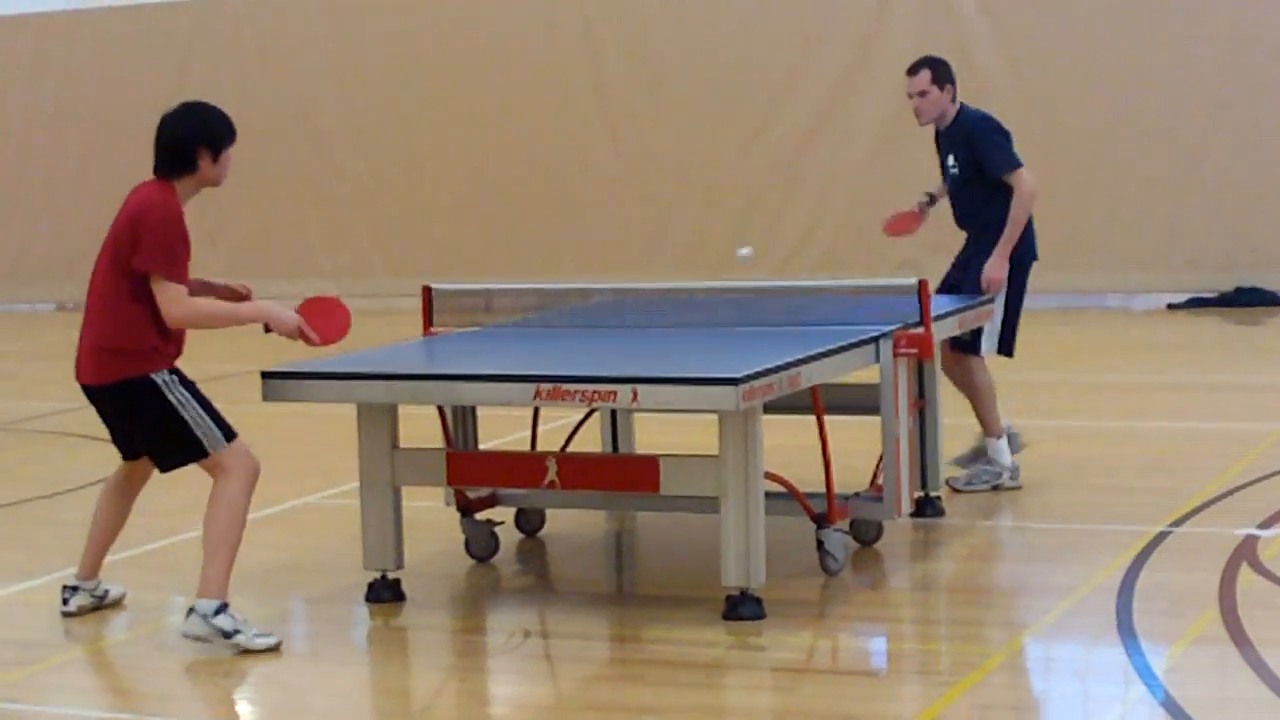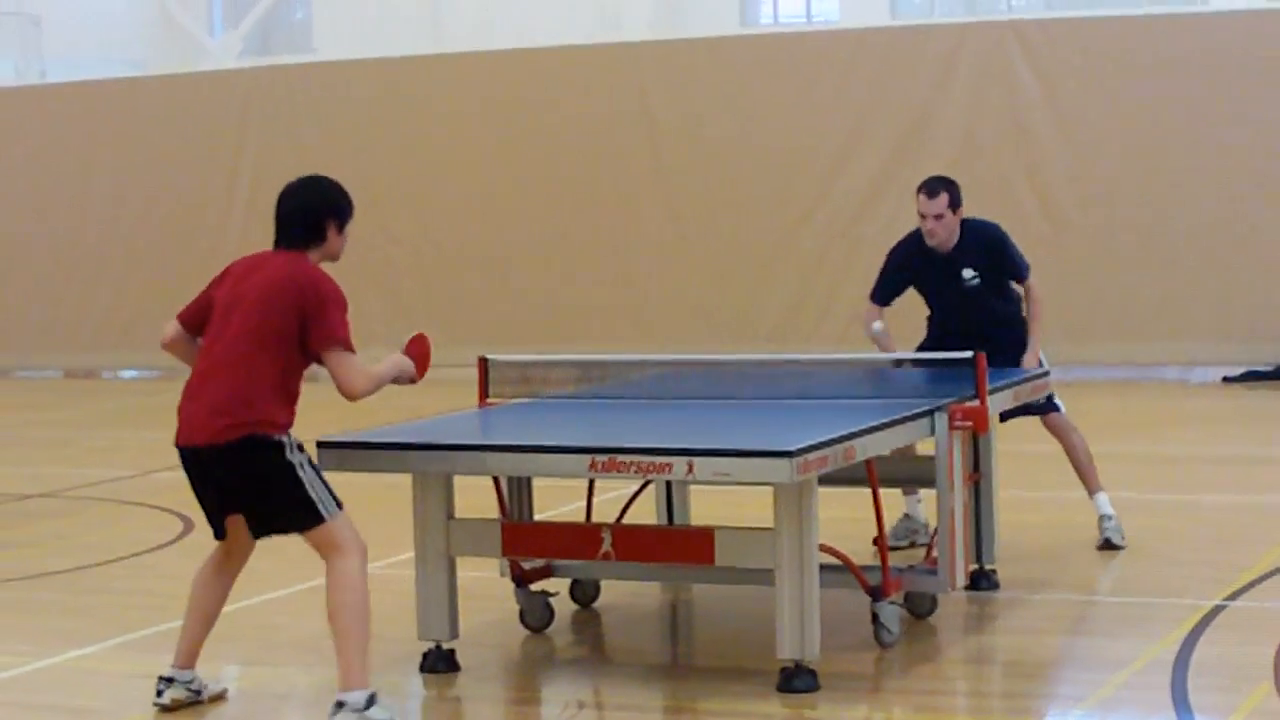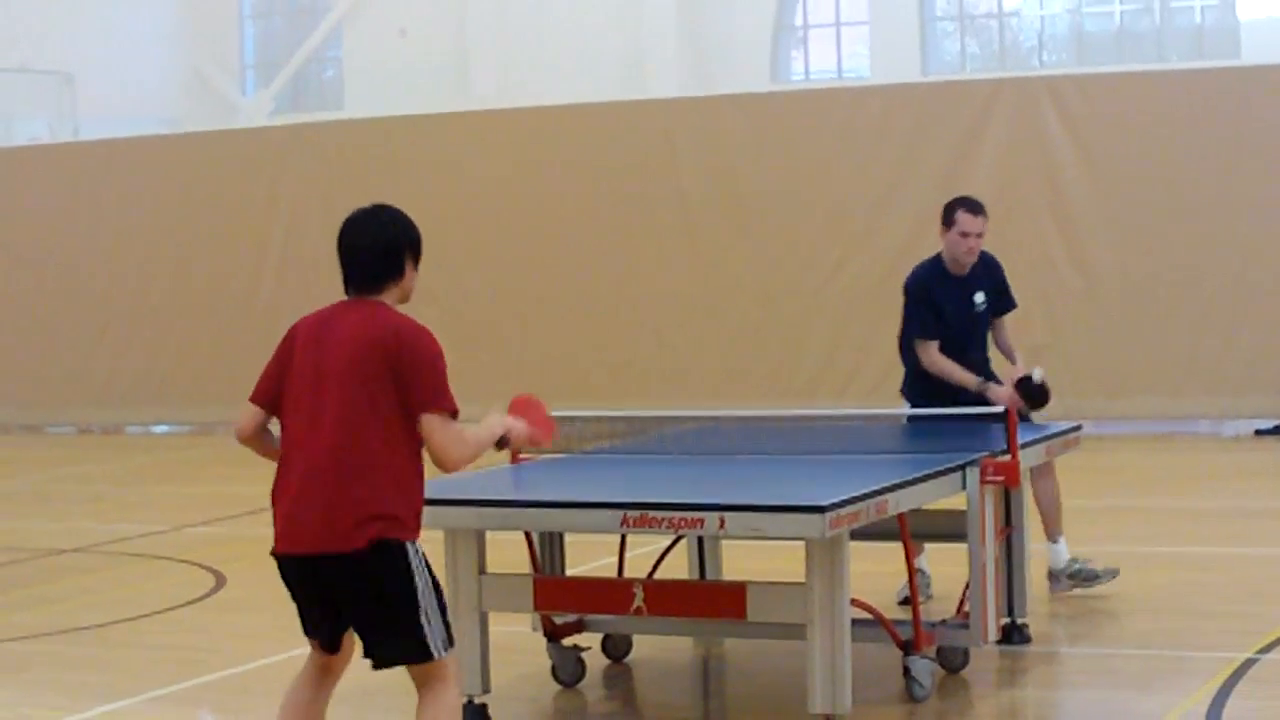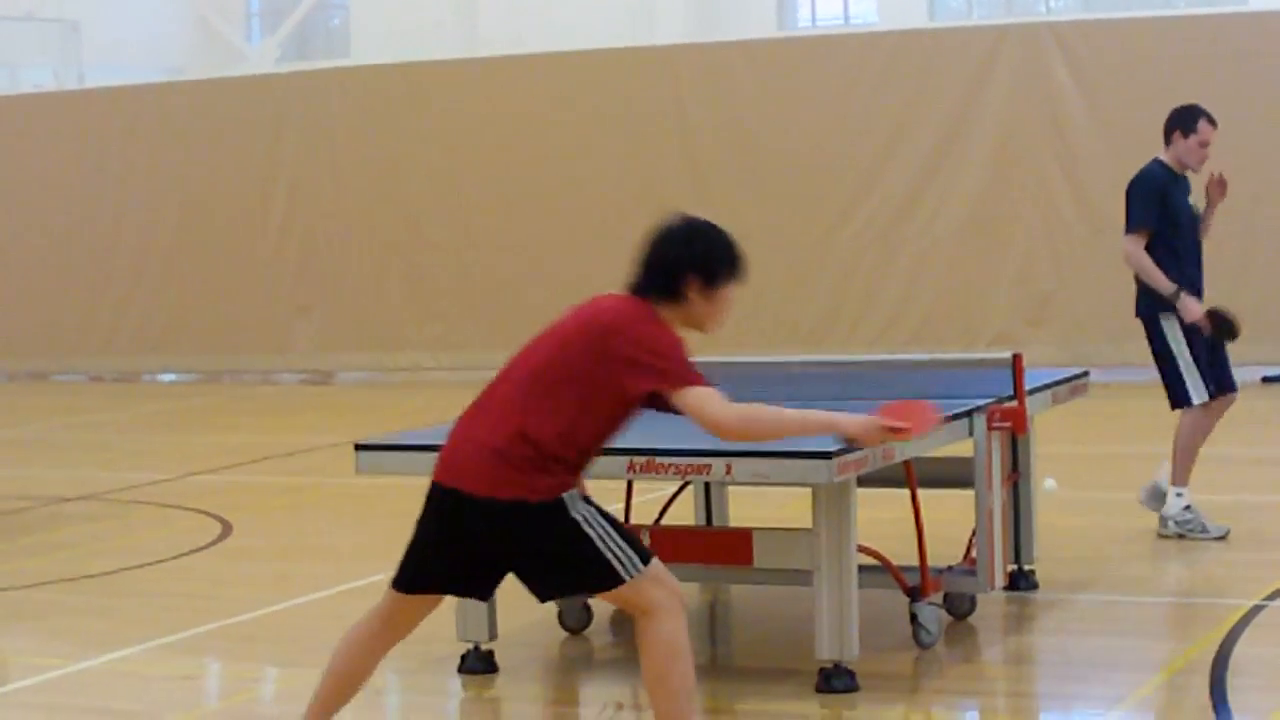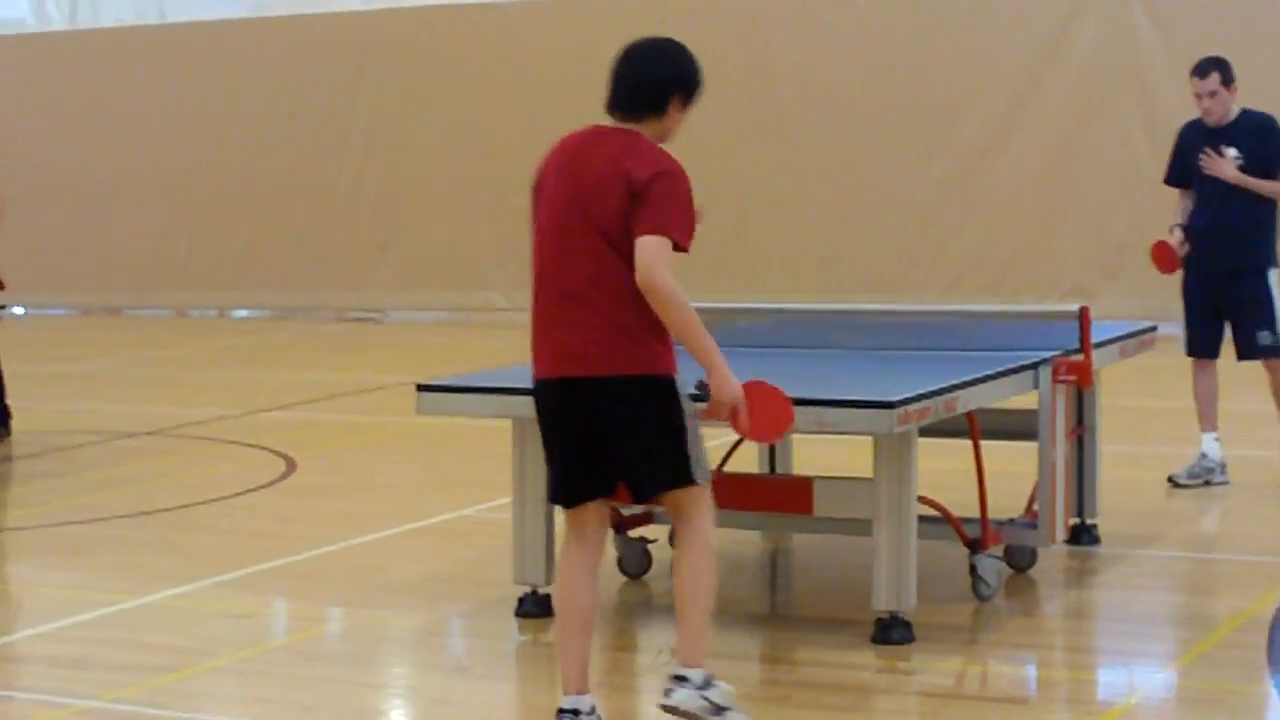
dt=1s
person 1, frame 1
left shoulder: (147, 197)
right shoulder: (161, 212)
right elbow: (176, 313)
left wrist: (215, 290)
right wrist: (265, 312)
left hip: (104, 364)
right hip: (134, 368)
left knee: (137, 464)
right knee: (240, 465)
left ankle: (84, 585)
right ankle: (207, 608)
person 1, frame 2
left shoulder: (238, 271)
right shoulder: (318, 288)
left elbow: (172, 337)
right elbow: (352, 384)
right wrist: (393, 366)
left hip: (195, 435)
right hip: (253, 435)
left knee: (233, 548)
right knee: (346, 550)
person 1, frame 3
left shoulder: (304, 333)
right shoulder: (411, 339)
left elbow: (248, 429)
right elbow: (449, 454)
right wrist: (498, 425)
left hip: (296, 539)
right hip: (376, 537)
left knee: (327, 661)
right knee: (438, 678)
person 1, frame 4
left shoulder: (611, 319)
right shoulder: (644, 335)
right elbow: (723, 419)
right wrist: (840, 422)
left hip: (459, 479)
right hip: (518, 488)
left knee: (399, 615)
right knee: (660, 601)
person 1, frame 5
left shoulder: (563, 153)
right shoulder: (658, 170)
right elbow: (653, 274)
right wrist: (715, 364)
left hip: (557, 370)
right hip: (634, 368)
left knee: (584, 529)
right knee: (692, 506)
person 2, frame 1
left shoulder: (978, 128)
right shoulder: (943, 133)
left elbow: (1025, 187)
left wrist: (1001, 256)
right wrist: (932, 198)
left hip: (1000, 256)
right hip: (976, 250)
left knee: (966, 351)
right knee: (937, 341)
left ankle: (1002, 462)
right ankle: (1000, 431)
person 2, frame 2
left shoulder: (988, 238)
right shoulder: (906, 253)
left elbow: (1030, 288)
right elbow: (873, 308)
left wrist: (1034, 350)
right wrist: (883, 337)
left hip: (1008, 341)
right hip: (948, 345)
left knee: (1056, 419)
left ankle: (1105, 514)
right ankle: (914, 518)
person 2, frame 3
left shoulder: (989, 269)
right shoulder: (922, 283)
left elbow: (998, 325)
right elbow: (928, 357)
left wrist: (1019, 367)
right wrist: (986, 388)
left hip: (986, 387)
right hip: (930, 394)
left ankle: (1062, 563)
right ankle: (920, 570)
person 2, frame 4
left shoulder: (1181, 181)
right shoulder: (1148, 182)
right elbow: (1134, 252)
left wrist: (1211, 205)
right wrist: (1179, 298)
left hip: (1189, 309)
right hip: (1166, 311)
left knee: (1221, 395)
right knee: (1197, 402)
left ankle: (1165, 483)
right ankle: (1175, 509)
person 2, frame 5
right shoulder: (1189, 135)
left wrist: (1234, 177)
right wrist: (1179, 228)
right hip: (1202, 264)
right knee: (1202, 356)
right ankle: (1211, 455)
